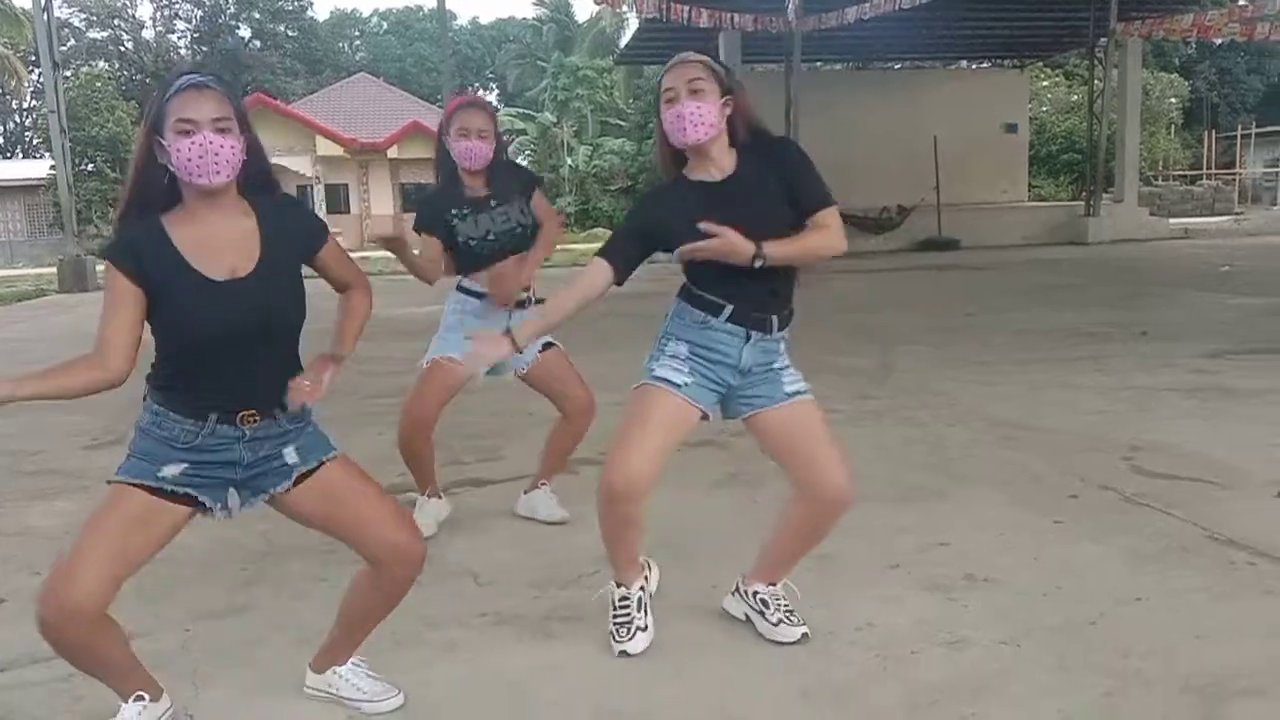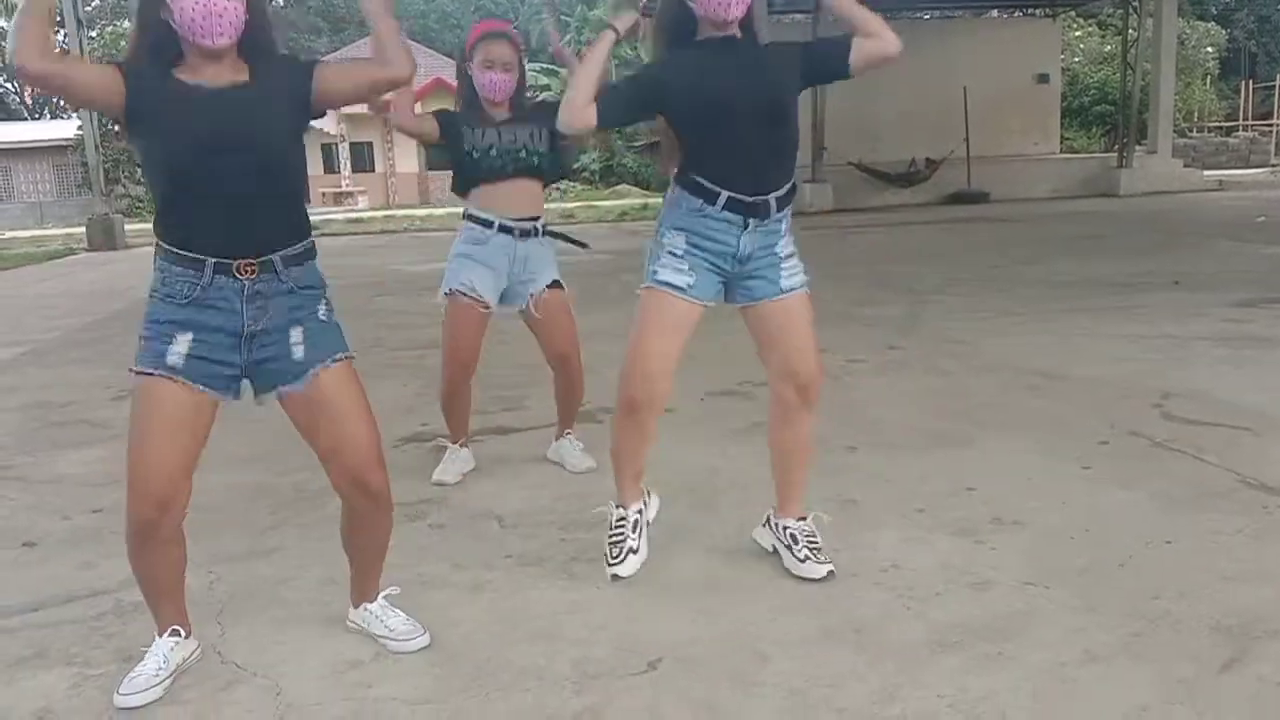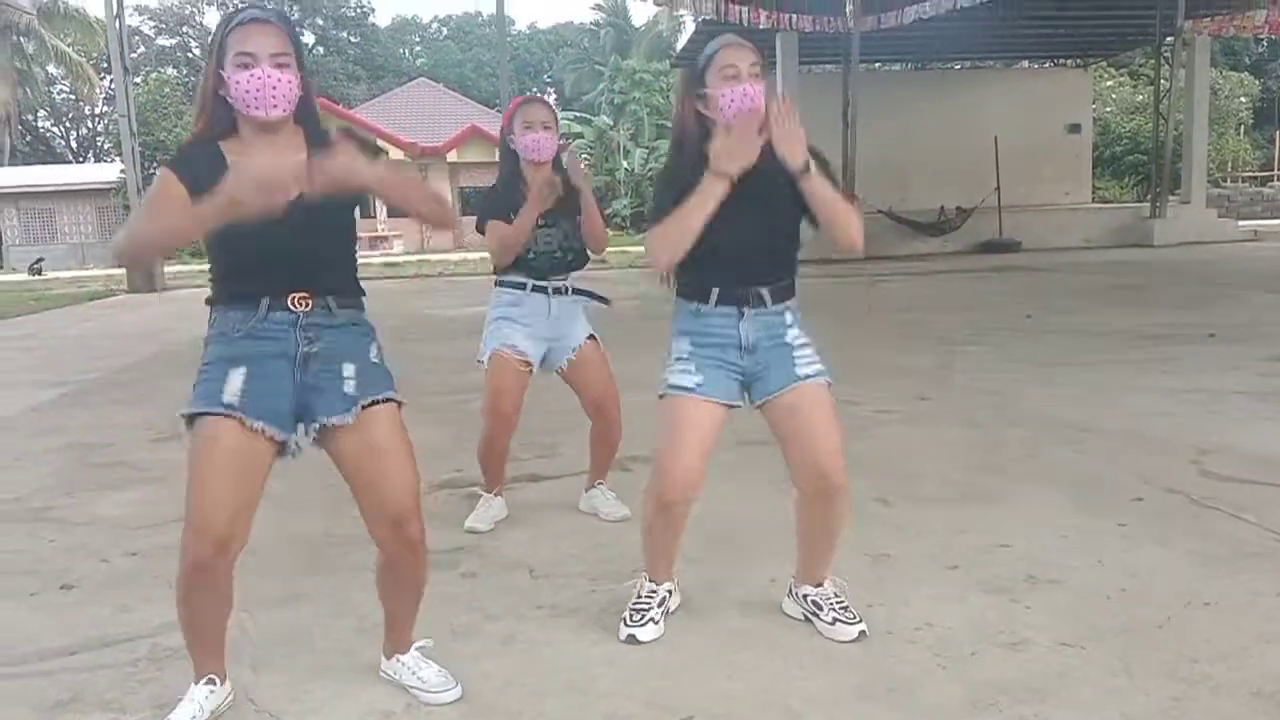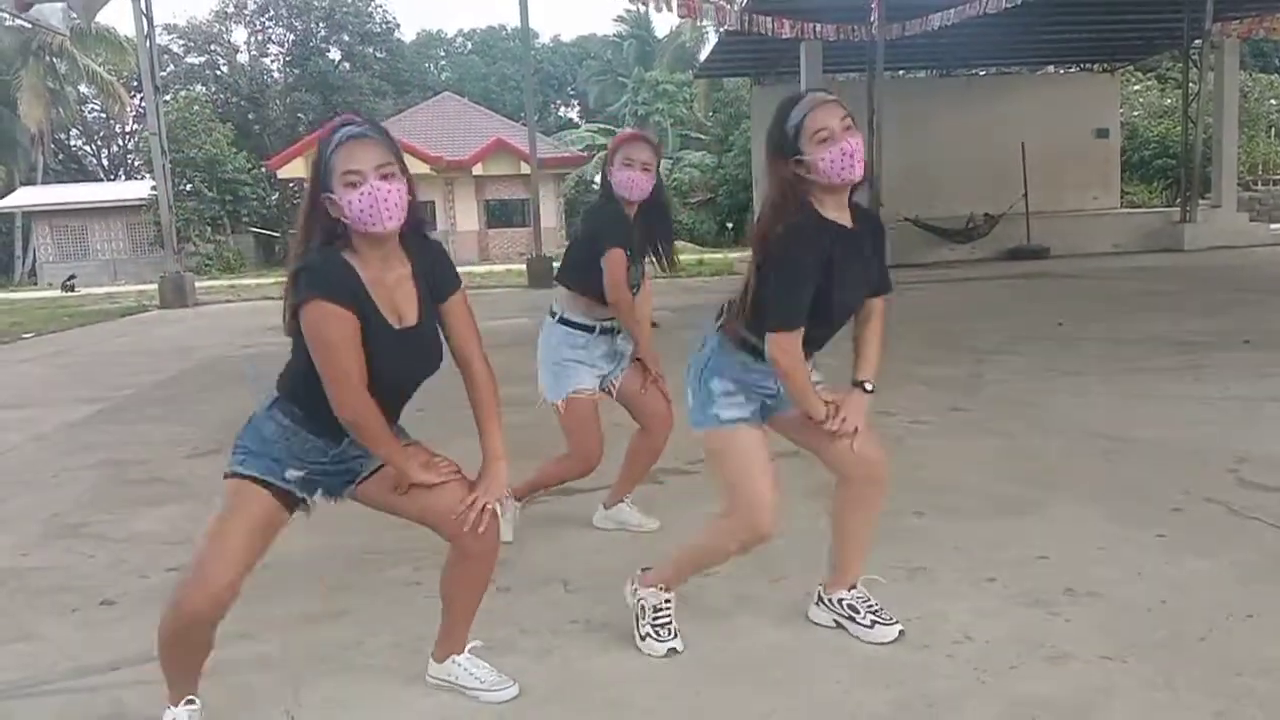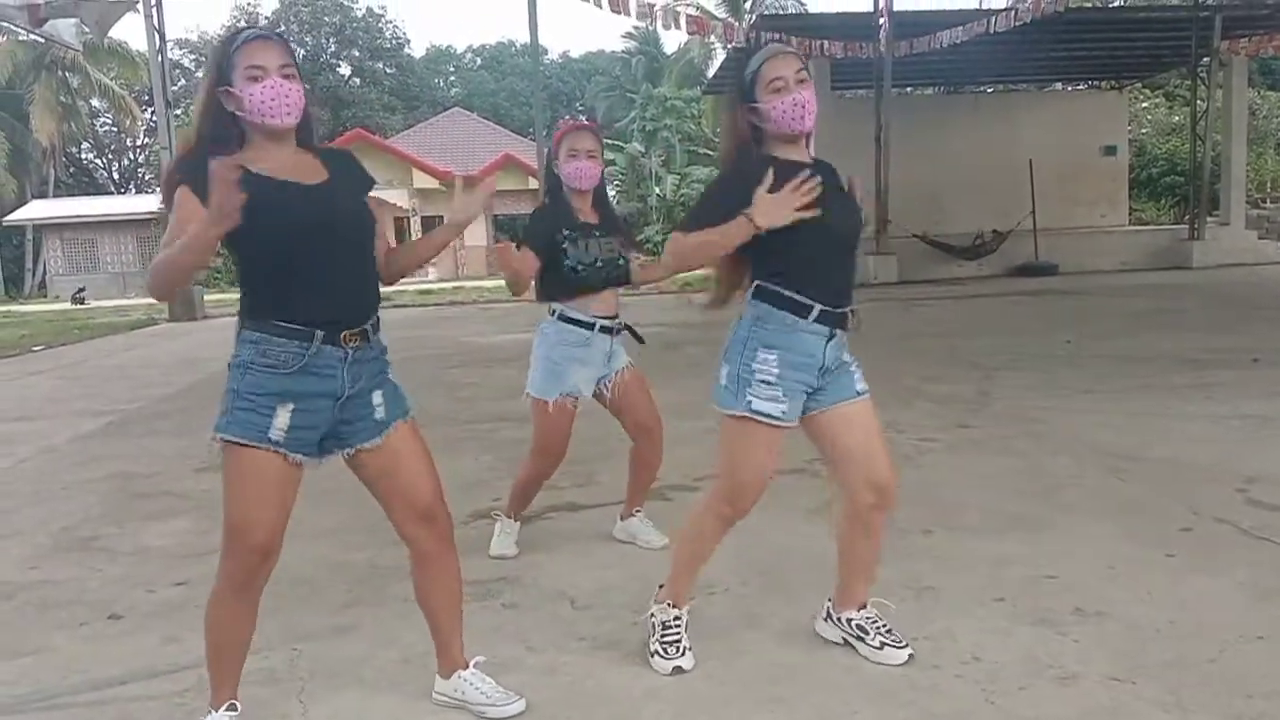
dt=1s
person 1, frame 1
left shoulder: (286, 219)
right shoulder: (139, 244)
left elbow: (357, 287)
right elbow: (109, 363)
left wrist: (333, 359)
left hip: (282, 430)
right hip: (180, 443)
left knee: (402, 551)
right knee: (65, 606)
left ankle: (331, 665)
person 1, frame 2
left shoulder: (287, 79)
right shoulder: (142, 85)
left elbow: (396, 71)
right elbow: (34, 64)
left hip: (290, 296)
right hip: (189, 303)
left knee: (366, 480)
right knee: (151, 505)
left ankle: (367, 600)
right ankle: (175, 635)
person 1, frame 3
left shoulder: (338, 155)
right shoulder: (197, 162)
left elbow: (439, 212)
right elbow: (136, 245)
left wrist: (371, 174)
right wrist: (224, 203)
left hip: (341, 338)
right hip: (246, 346)
left knee: (401, 525)
right knee: (209, 543)
left ankle: (401, 652)
person 1, frame 4
left shoulder: (430, 260)
right shoulder: (324, 279)
left elbow: (474, 364)
right elbow: (350, 402)
left wrist: (496, 463)
right wrist: (405, 465)
left hip: (367, 440)
right hip: (290, 442)
left knee: (479, 525)
right knee: (201, 598)
left ankle: (449, 657)
person 1, frame 5
left shoulder: (341, 167)
right shoulder: (211, 173)
left elbow: (384, 269)
right elbow: (161, 284)
left wrist: (454, 224)
right wrist: (215, 225)
left hip: (363, 364)
right hip: (276, 370)
left knee: (430, 519)
right knee: (249, 556)
person 2, frame 1
left shoulder: (778, 157)
right shoulder: (663, 204)
left elbow: (833, 238)
right elbow: (597, 274)
left wrist: (754, 251)
right wrist: (515, 336)
left hip: (767, 353)
right hip: (693, 347)
left knee: (831, 488)
right knee: (622, 481)
left ankle: (758, 589)
right ankle: (632, 581)
person 2, frame 2
left shoulder: (785, 58)
right shoulder: (671, 68)
left elbow: (887, 47)
right elbow: (573, 121)
left hip: (769, 235)
right hip: (695, 230)
left knee: (799, 381)
right knee: (640, 390)
left ankle: (788, 521)
right ankle: (630, 504)
person 2, frame 3
left shoulder: (794, 162)
right shoulder: (687, 168)
left elbow: (851, 239)
right elbow: (659, 253)
left wrist: (800, 164)
right wrist: (720, 173)
left hip: (778, 329)
right hip: (703, 334)
left knee: (827, 474)
right knee: (674, 484)
left ankle: (811, 587)
right ankle: (657, 584)
person 2, frame 4
left shoulder: (866, 227)
right shoulder: (799, 236)
left elbow: (872, 311)
right elbow: (782, 344)
left wrist: (861, 391)
right wrist: (818, 409)
left hip: (783, 371)
right hip: (733, 373)
left knee: (867, 463)
right knee: (757, 520)
left ankle: (840, 593)
right ankle: (652, 587)
person 2, frame 5
left shoulder: (826, 173)
right shoulder: (749, 172)
right elbow: (677, 252)
left wrist: (844, 216)
right wrist: (755, 221)
left hip: (831, 345)
right hip: (772, 341)
left knee: (875, 486)
right knee: (735, 495)
left ankle: (848, 611)
right ankle: (669, 605)
person 3, frame 1
left shoulder: (515, 177)
right shoulder: (438, 202)
left elbow: (552, 223)
right elbow: (432, 273)
left wrist: (526, 269)
right wrist: (401, 252)
left hip: (519, 313)
right hip: (470, 313)
left knee: (581, 404)
right knee: (415, 420)
left ankle: (536, 492)
right ankle: (431, 498)
person 3, frame 2
left shoulder: (540, 115)
right shoulder: (457, 122)
right elbow: (404, 121)
left hip: (534, 245)
right hip: (479, 244)
left knee: (567, 354)
right knee: (458, 364)
left ankle: (565, 437)
right ankle: (458, 446)
person 3, frame 3
left shoulder: (573, 191)
right shoulder: (499, 196)
left elbow: (599, 244)
right elbow: (501, 253)
left wrist: (584, 190)
right wrist: (535, 202)
left hip: (566, 307)
right hip: (516, 310)
left knee: (606, 406)
right knee: (499, 416)
left ankle: (595, 489)
right ankle: (493, 496)
person 3, frame 4
left shoulder: (645, 226)
right shoulder: (606, 217)
left elbow: (640, 294)
right elbow: (616, 291)
left wrist: (647, 355)
right wrist: (643, 344)
left hip: (610, 341)
right hip: (571, 342)
left knee: (659, 417)
right knee: (586, 456)
left ankle: (615, 505)
right ankle: (509, 498)
person 3, frame 5
left shoulder: (609, 218)
right shoulder: (547, 218)
left elbow: (633, 273)
right elbow: (521, 283)
right wrist: (511, 265)
left hip: (610, 341)
right hip: (567, 340)
left knee: (649, 429)
right knee: (547, 454)
left ankle: (631, 518)
right ankle: (509, 519)
